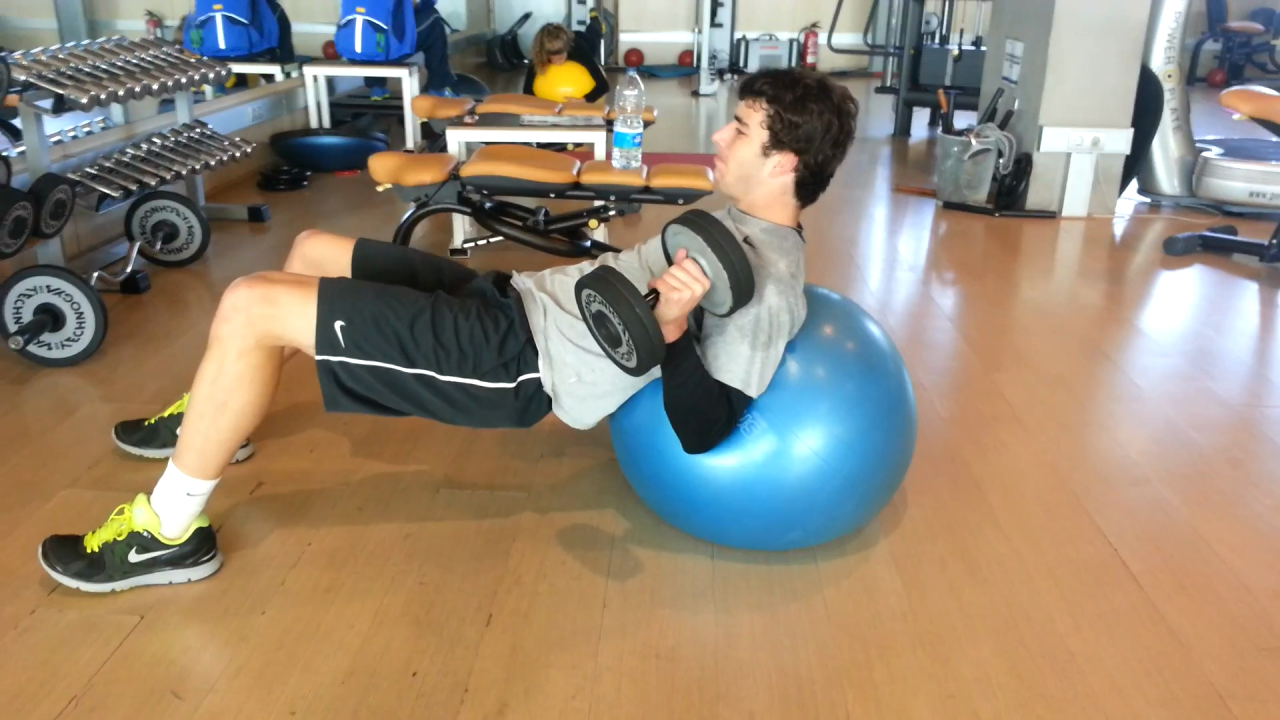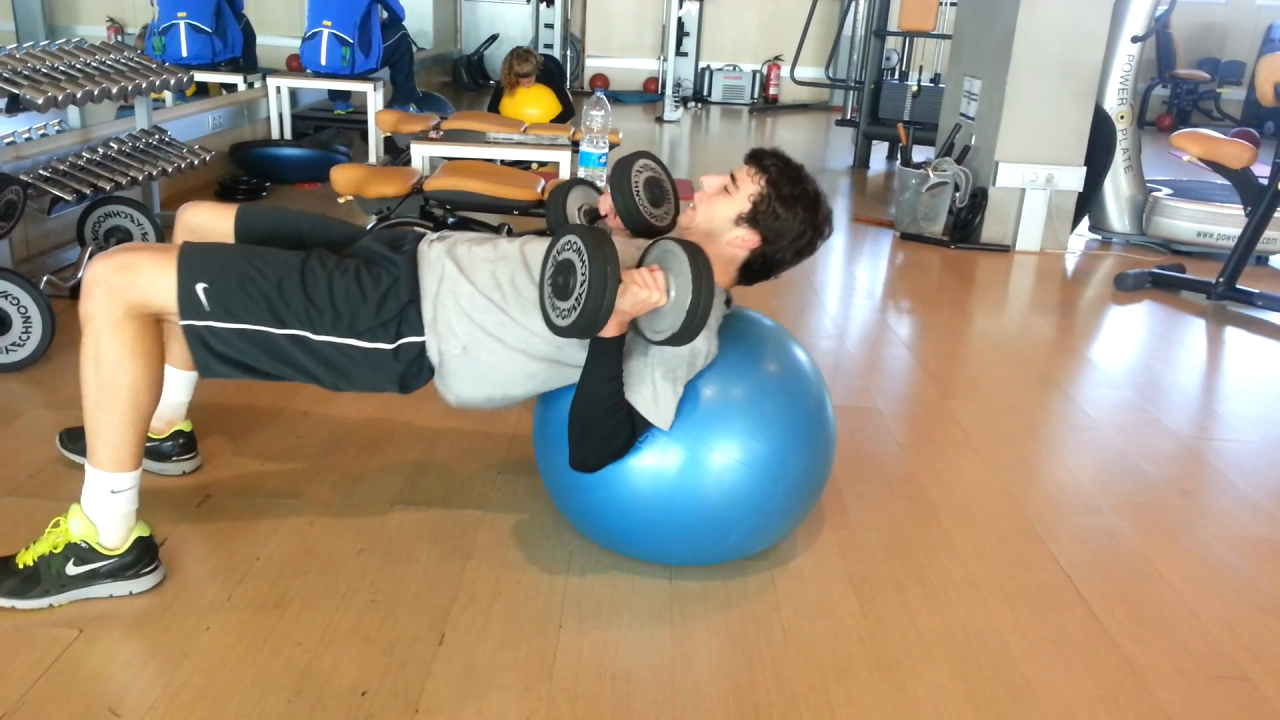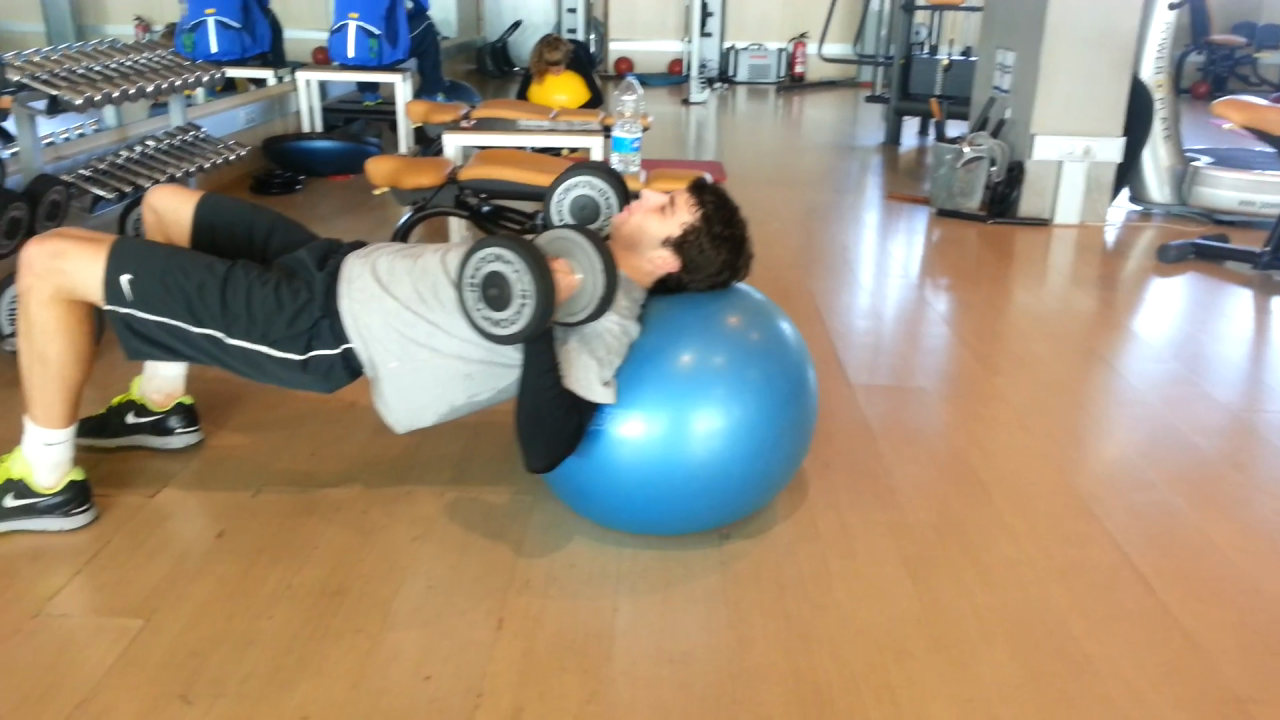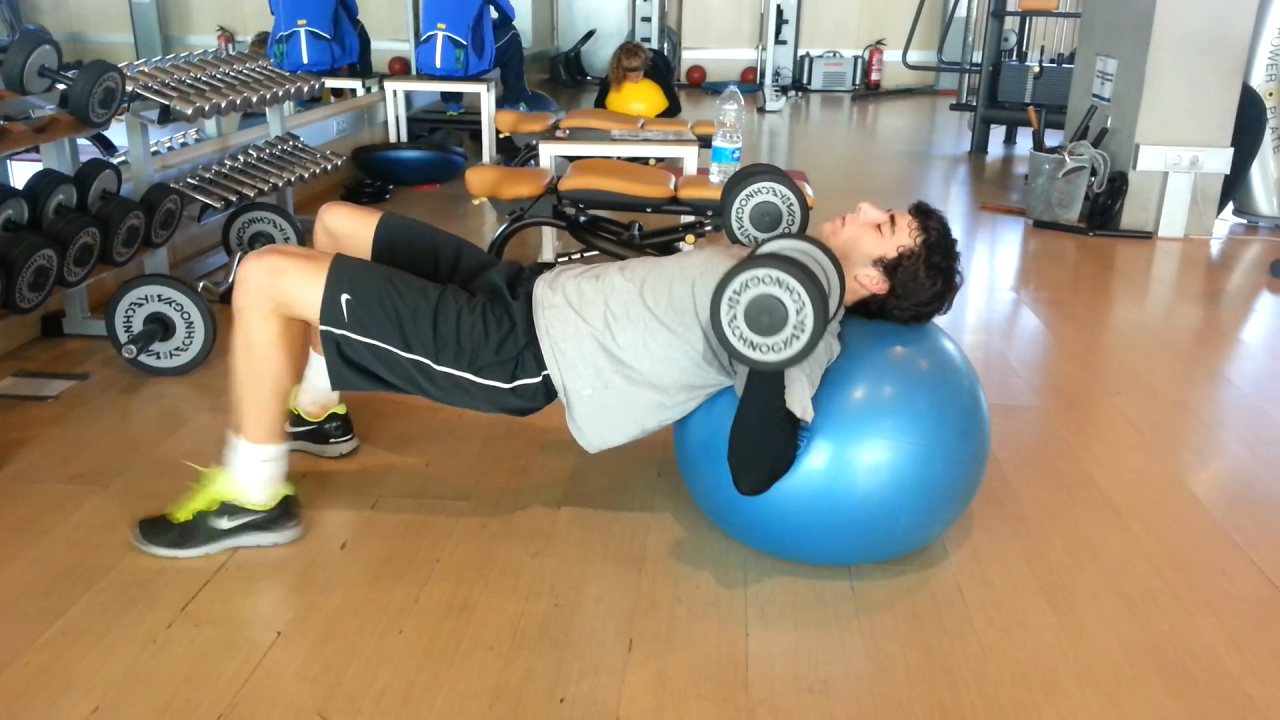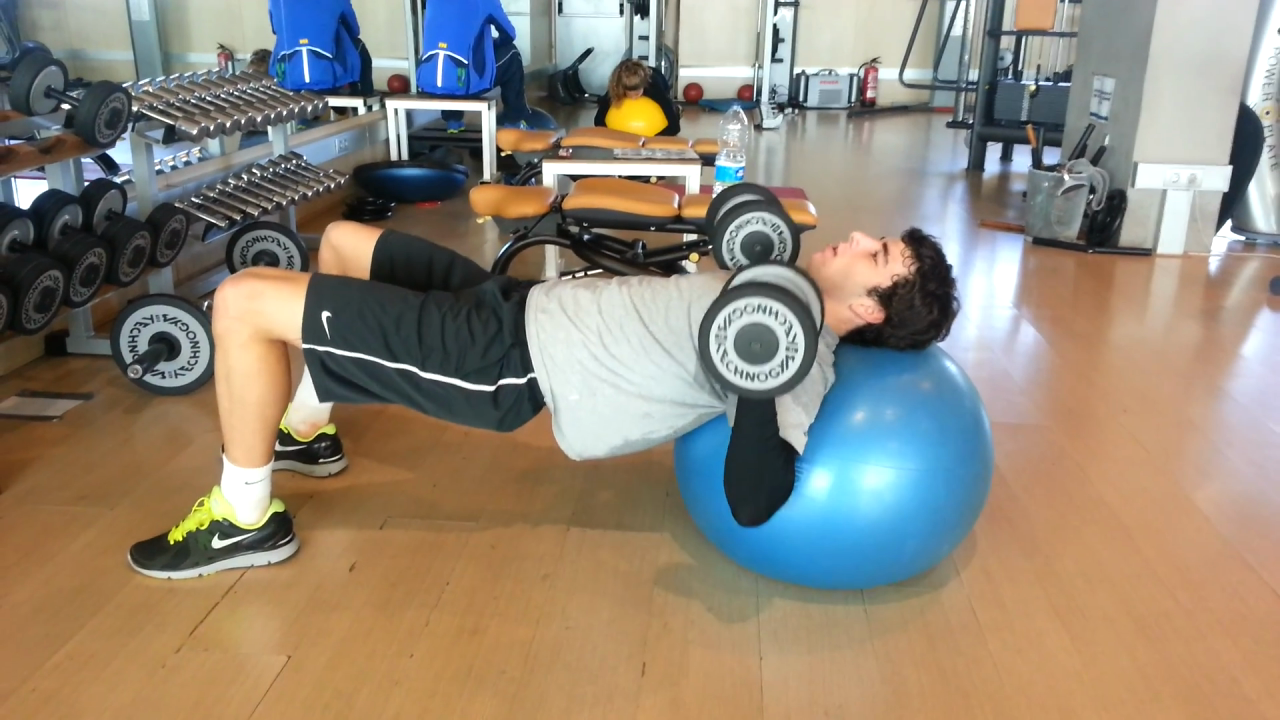
dt=1s
person 1, frame 1
left shoulder: (768, 289)
right shoulder: (740, 224)
left elbow: (702, 431)
left wrist: (673, 329)
left hip: (518, 359)
right hip: (513, 298)
left knee: (252, 308)
right knee: (314, 251)
left ankle: (169, 530)
right ankle: (211, 417)
person 1, frame 2
left shoulder: (687, 329)
right shoulder: (674, 265)
left elbow: (592, 448)
left wrist: (613, 326)
right wrist: (617, 233)
left hip: (400, 317)
right hip: (413, 262)
left knee: (114, 281)
right knee: (197, 222)
left ankle: (108, 539)
right ankle: (161, 429)
person 1, frame 3
left shoulder: (605, 323)
left elbow: (543, 449)
left wrist: (541, 320)
left hip: (326, 322)
right hip: (345, 268)
right knee: (165, 204)
right ankle: (160, 405)
person 1, frame 4
left shoulder: (812, 334)
left elbow: (754, 468)
left hip: (528, 351)
right hip: (542, 291)
left knee: (267, 279)
right knee: (334, 221)
left ankle: (252, 494)
right ankle: (315, 410)
person 1, frame 5
left shoulder: (803, 361)
left elbow: (752, 499)
left hip: (510, 357)
right hip: (524, 303)
left knee: (242, 302)
right knee: (341, 240)
left ankle: (246, 516)
right ankle: (307, 429)
